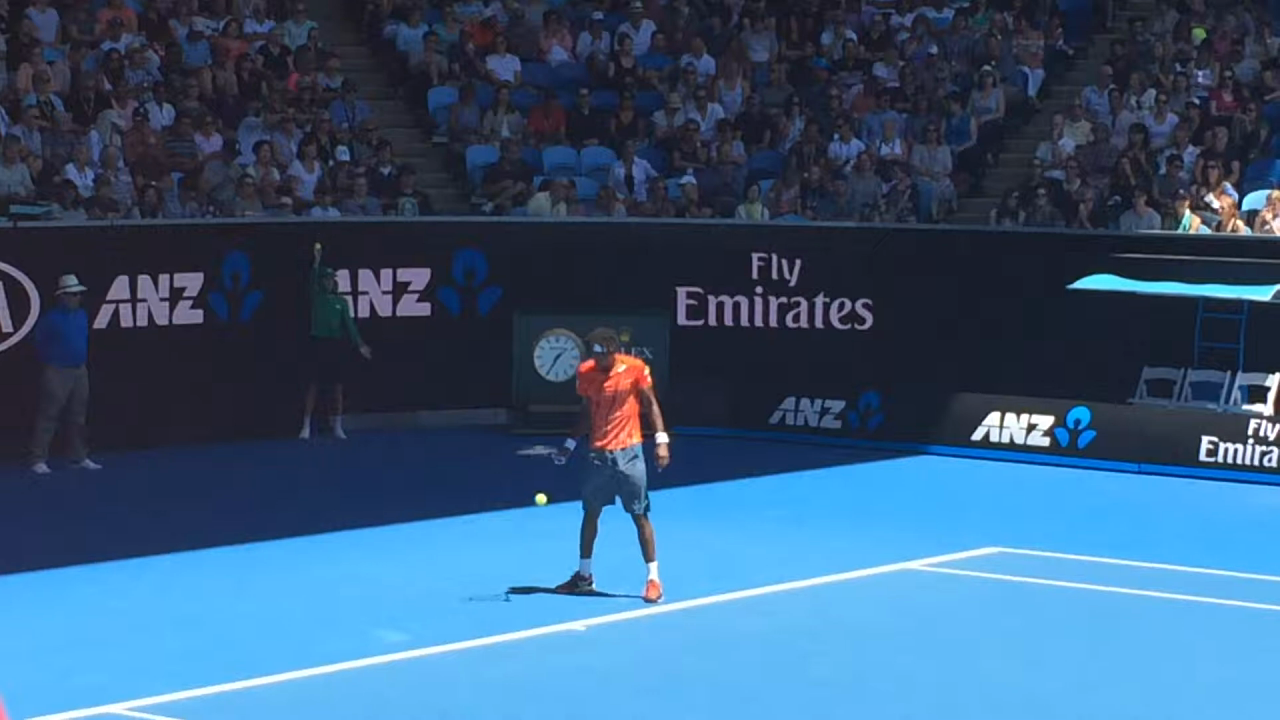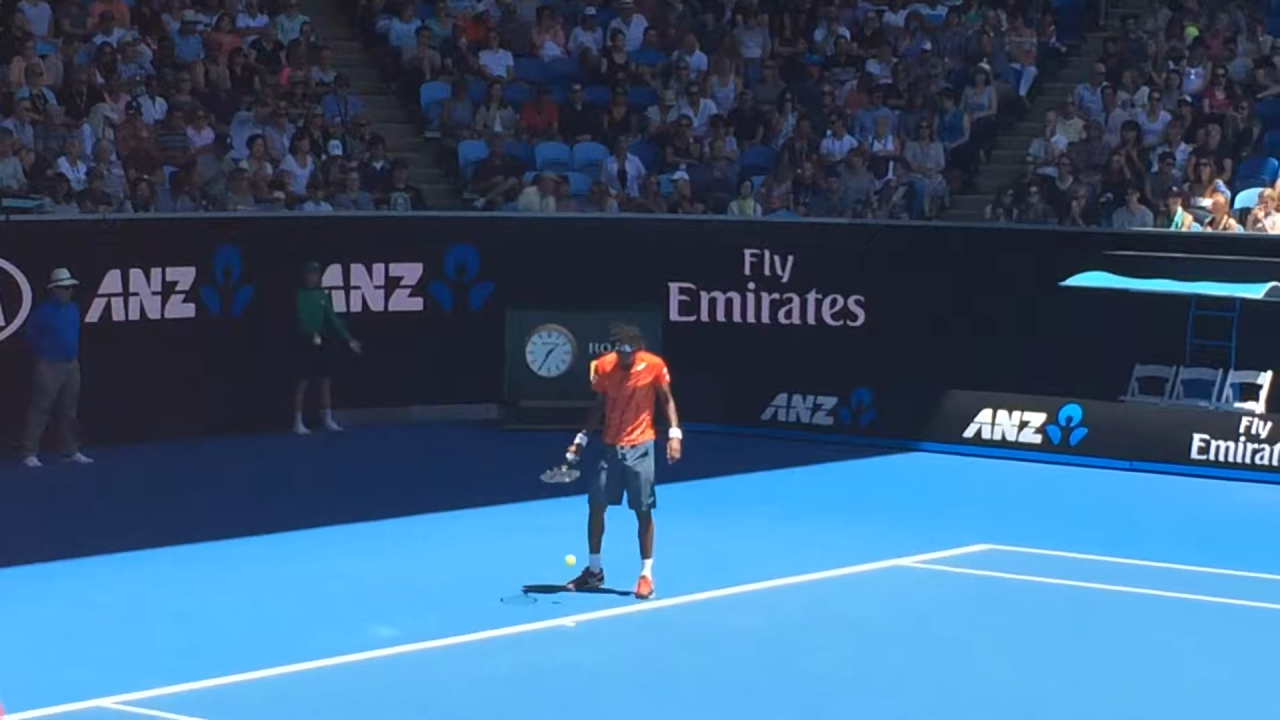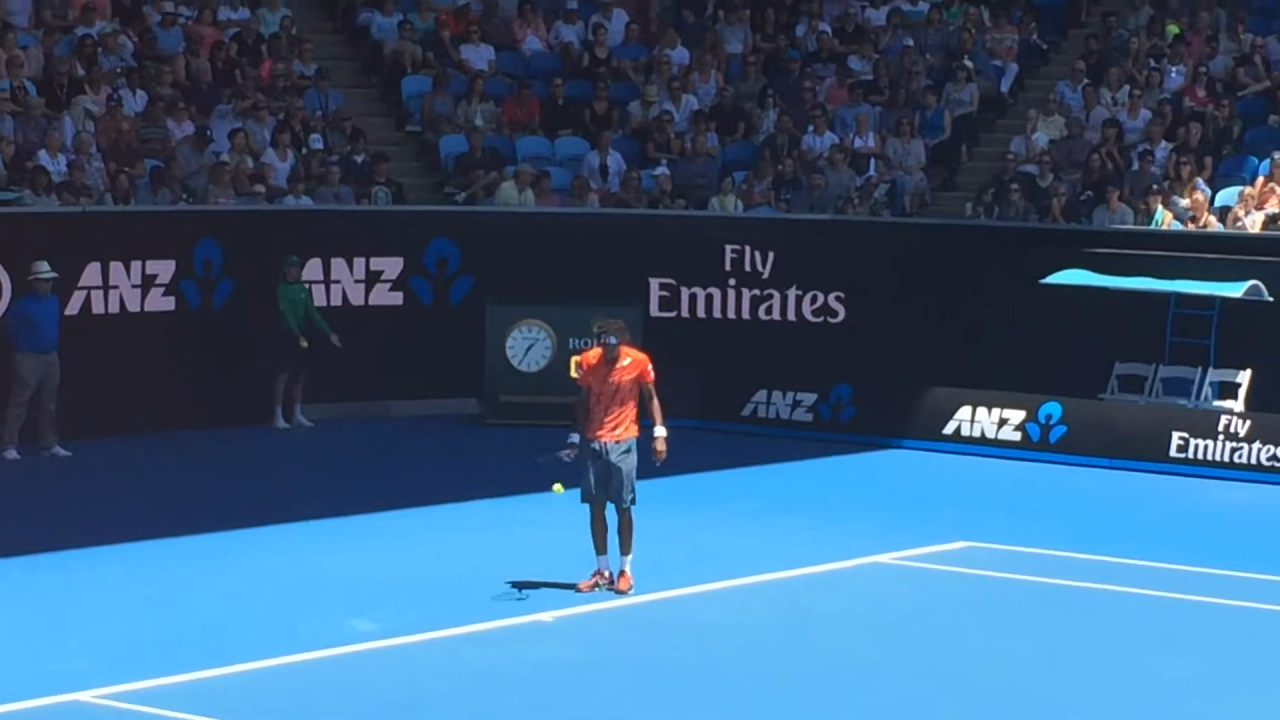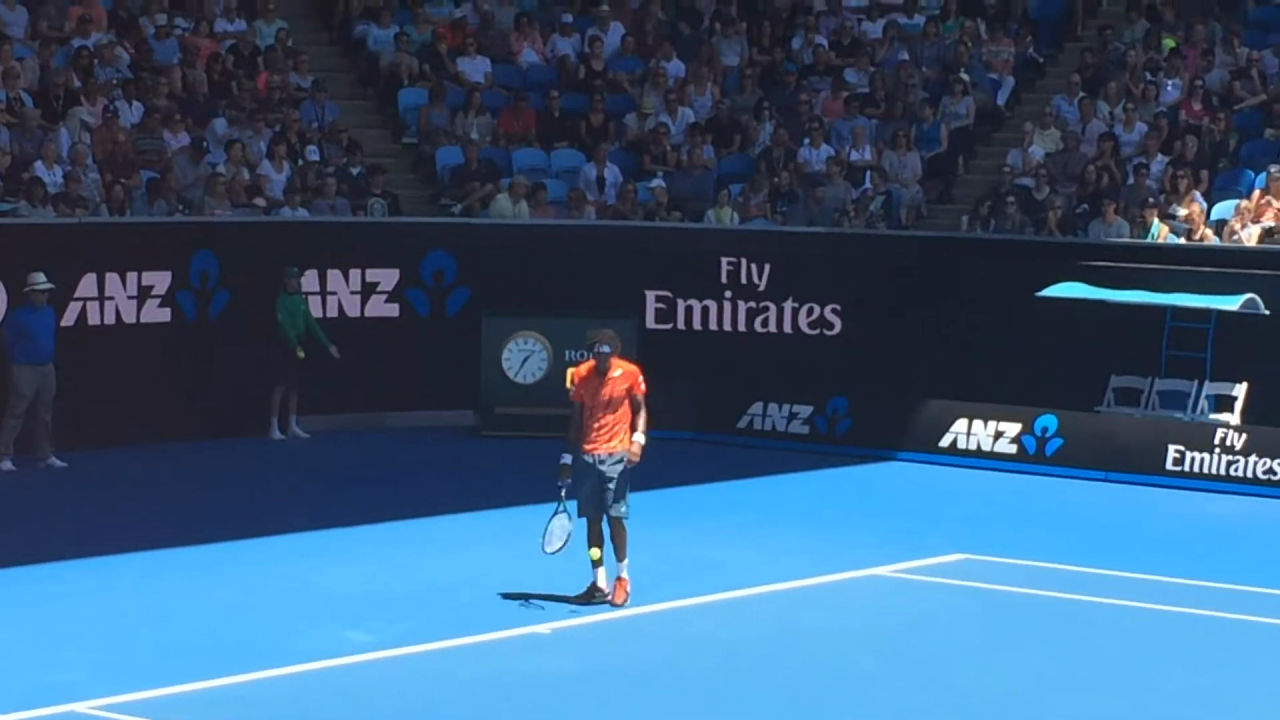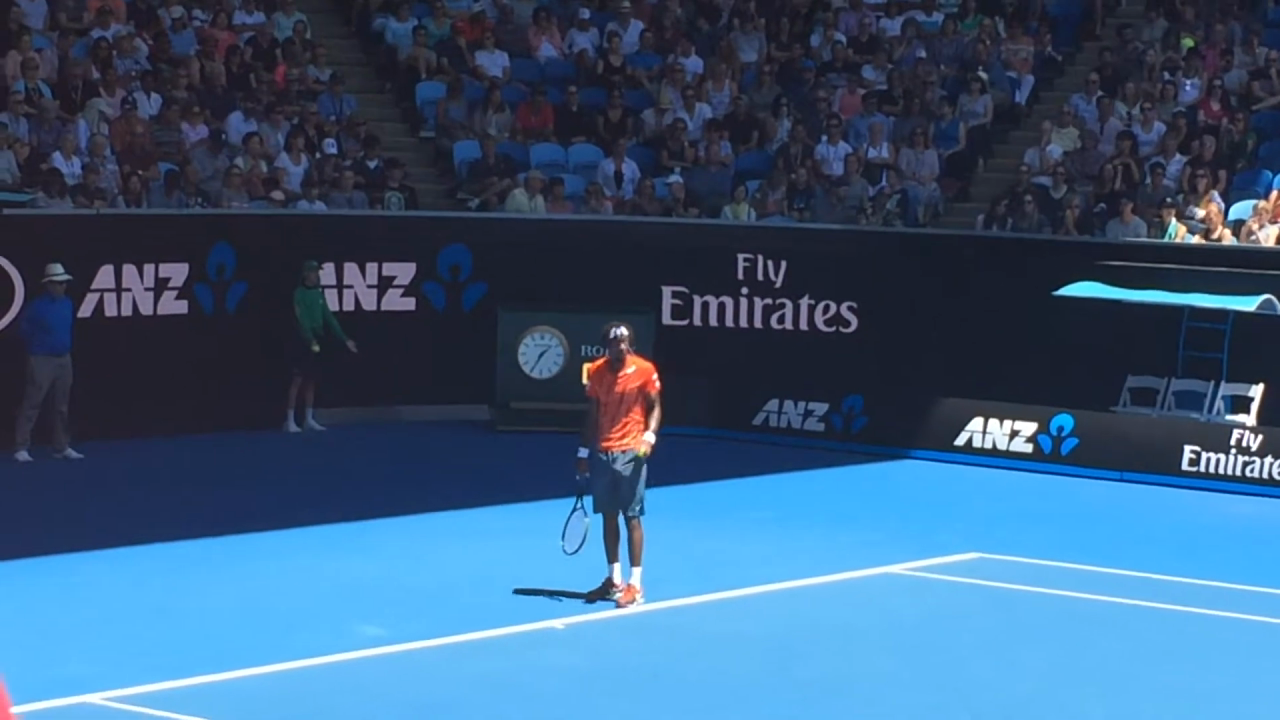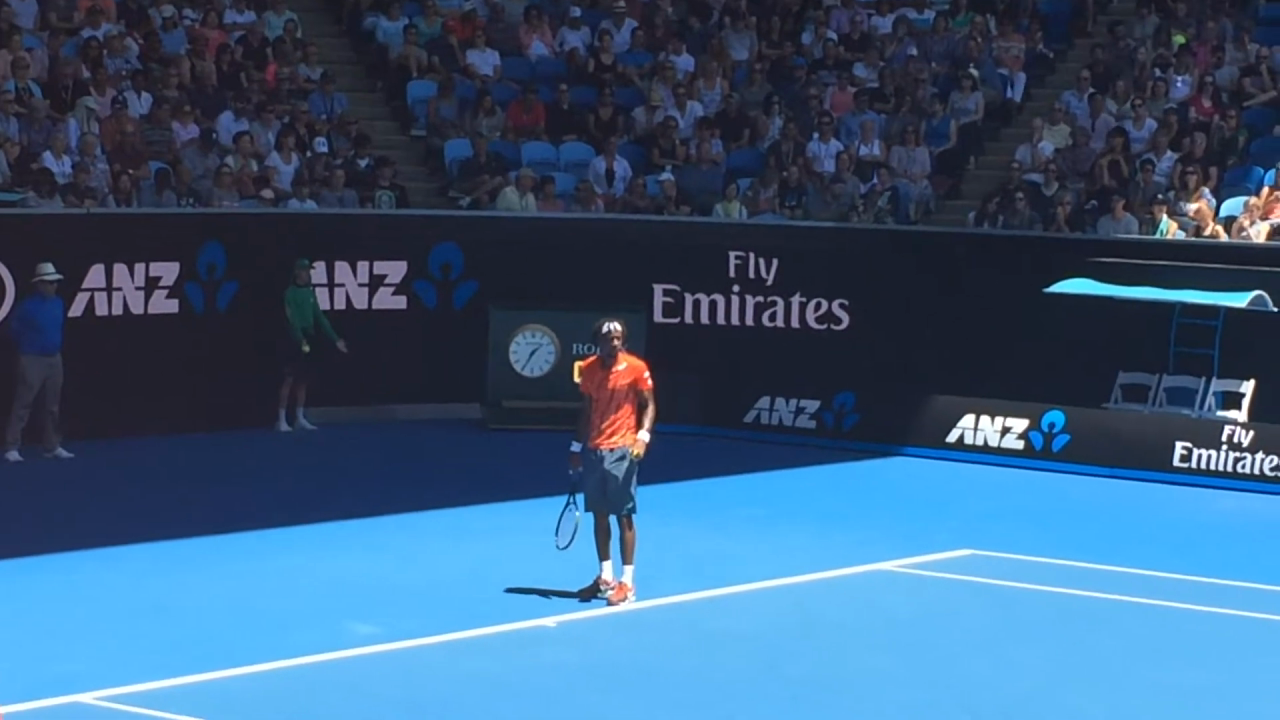
dt=0.3s
person 1, frame 1
left shoulder: (635, 368)
right shoulder: (585, 372)
left elbow: (651, 404)
left wrist: (662, 439)
right wrist: (570, 444)
left hip: (629, 451)
right hip: (599, 453)
left knee: (640, 515)
right knee: (590, 512)
left ankle: (653, 579)
right ankle: (584, 575)
person 1, frame 2
left shoulder: (655, 366)
right shoulder: (603, 366)
left elbow: (667, 400)
right elbow: (599, 405)
left wrist: (674, 433)
right wrist: (581, 439)
left hip: (640, 447)
right hip: (611, 447)
left knee: (643, 511)
right knee: (596, 506)
left ankle: (646, 575)
right ankle: (594, 570)
person 1, frame 3
left shoulder: (639, 361)
right shoulder: (587, 360)
left elbow: (651, 398)
right elbow: (584, 401)
left wrist: (660, 433)
right wrist: (575, 437)
left hip: (623, 443)
right hip: (594, 443)
left knee: (623, 507)
right knee: (595, 507)
left ankle: (625, 570)
right ankle: (603, 572)
person 1, frame 4
left shoulder: (631, 373)
right shoulder: (579, 375)
left elbow: (640, 409)
right elbow: (576, 419)
left wrist: (639, 439)
right wrist: (567, 459)
left hip: (617, 455)
right hip: (587, 456)
left knee: (615, 517)
right knee: (592, 519)
left ankle: (622, 576)
right ankle: (600, 584)
person 1, frame 5
left shoulder: (645, 370)
right shoulder: (595, 371)
left elbow: (655, 407)
right elbow: (593, 415)
left wrist: (649, 437)
right wrist: (583, 452)
left hip: (631, 453)
right hip: (602, 453)
left knee: (632, 517)
right knee: (608, 516)
left ankle: (635, 585)
right ankle: (614, 580)
person 1, frame 6
left shoulder: (636, 368)
right shoulder: (588, 368)
left elbow: (649, 406)
left wrist: (643, 436)
right wrist: (576, 447)
left hip: (621, 451)
right hip: (593, 450)
left knee: (623, 515)
right knee: (598, 514)
left ankle: (627, 583)
right ankle: (605, 578)
person 2, frame 1
left shoulder: (82, 315)
right shoulder: (51, 318)
right elbow: (40, 342)
right wrist: (51, 362)
left hip: (80, 371)
right hip: (57, 372)
left knee: (78, 417)
right knee: (49, 417)
left ankle: (79, 458)
right ankle: (39, 460)
person 2, frame 2
left shoulder: (74, 309)
right shoulder: (43, 311)
right elbow: (32, 336)
right wrist: (43, 354)
left hip: (72, 365)
right hip: (49, 366)
left knee: (69, 411)
right knee: (40, 410)
left ankle: (71, 451)
right ankle: (30, 454)
person 2, frame 3
left shoulder: (54, 302)
right shoulder: (23, 304)
right elbow: (12, 328)
right wrist: (23, 347)
left hip: (51, 357)
right hip: (28, 358)
left knee: (48, 404)
right knee: (19, 403)
left ankle: (50, 444)
right ankle: (9, 446)
person 2, frame 4
left shoulder: (50, 313)
right shoulder: (19, 315)
right wrist: (20, 358)
left hip: (47, 369)
right hip: (24, 370)
left knee: (45, 415)
left ankle: (45, 456)
person 2, frame 5
left shoulder: (68, 304)
right shoulder: (37, 306)
right elbow: (25, 330)
right wrist: (37, 349)
left hip: (64, 360)
right hip: (42, 361)
left knee: (62, 406)
right knee: (32, 405)
left ankle: (62, 447)
right ankle: (21, 448)
person 2, frame 6
left shoulder: (59, 303)
right shoulder: (27, 306)
right elbow: (15, 330)
right wrist: (26, 348)
left hip: (55, 359)
right hip: (32, 360)
left knee: (52, 406)
right knee: (23, 405)
left ankle: (52, 446)
right ankle: (11, 448)
person 3, frame 1
left shoulder: (341, 301)
right shoulder: (317, 296)
left elbow: (349, 324)
right elbow: (313, 281)
left wrist: (359, 344)
right wrist: (317, 261)
left hip: (337, 345)
right hip: (318, 344)
left knee: (338, 388)
right knee: (313, 387)
left ankle: (338, 427)
right ankle: (306, 427)
person 3, frame 2
left shoulder: (323, 295)
right shoulder: (301, 295)
left elbow: (333, 319)
right elbow: (302, 318)
left wrist: (348, 339)
right wrist: (312, 333)
left hip: (323, 341)
right hip: (305, 341)
left knee: (325, 381)
right knee: (303, 382)
left ankle: (328, 420)
right ankle: (298, 422)
person 3, frame 3
left shoulder: (302, 289)
right shoulder: (282, 290)
left elbow: (312, 313)
right elbow: (287, 315)
left wrist: (328, 333)
right wrist: (297, 336)
left hip: (302, 335)
right hip: (288, 336)
left knee: (300, 376)
right knee: (283, 376)
left ankle: (297, 415)
right ankle: (278, 417)
person 3, frame 4
left shoulder: (301, 300)
right shoulder: (282, 300)
left elbow: (312, 325)
right elbow: (285, 326)
left wrist: (327, 344)
right wrist: (295, 346)
left hip: (300, 348)
right hip: (286, 348)
left knee: (294, 387)
right knee: (281, 386)
left ankle: (292, 427)
right ankle: (274, 428)
person 3, frame 5
left shoulder: (319, 294)
right shoulder: (299, 294)
left elbow: (329, 318)
right elbow: (302, 320)
left wrist: (345, 339)
right wrist: (311, 340)
left hip: (318, 340)
right hip: (304, 341)
left knee: (311, 380)
right knee: (298, 379)
left ankle: (309, 419)
right ankle: (290, 421)
person 3, frame 6
left shoulder: (310, 293)
right shoulder: (290, 293)
left elbow: (320, 318)
right elbow: (293, 320)
left wrist: (335, 339)
right wrist: (301, 341)
left hip: (309, 339)
right hip: (295, 341)
left knee: (303, 380)
right knee: (289, 379)
left ankle: (300, 419)
right ankle: (281, 420)
